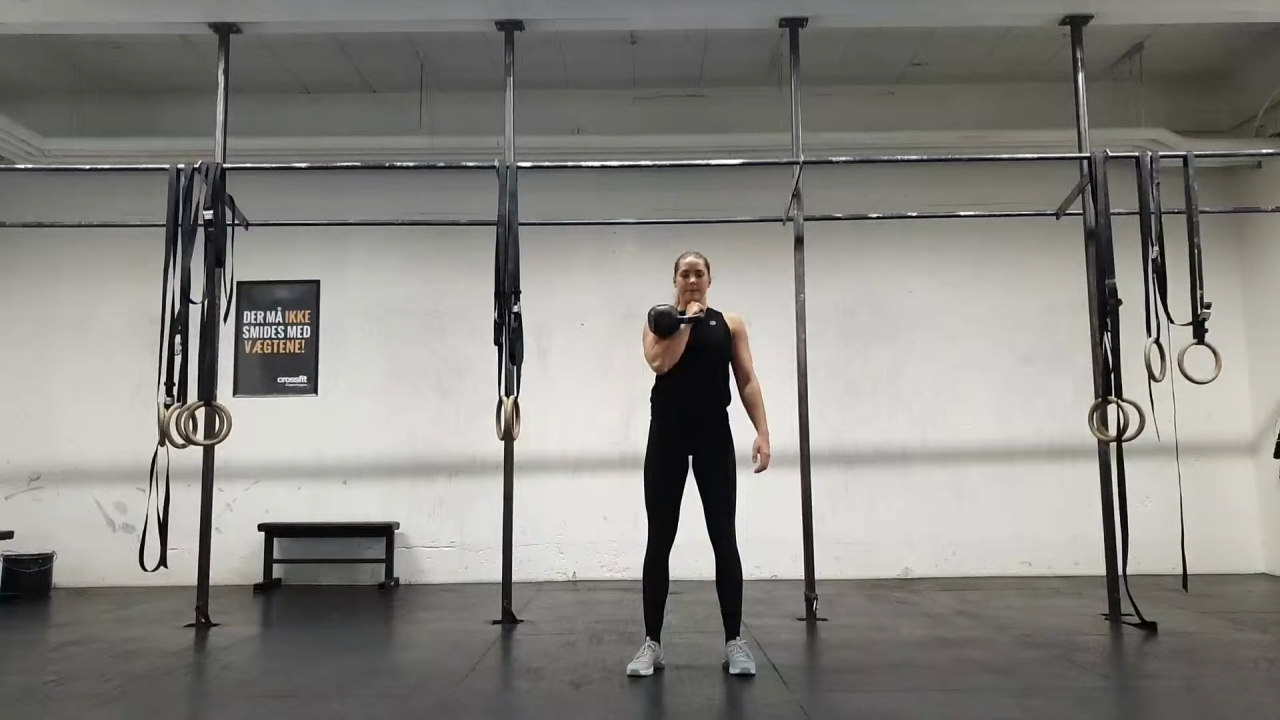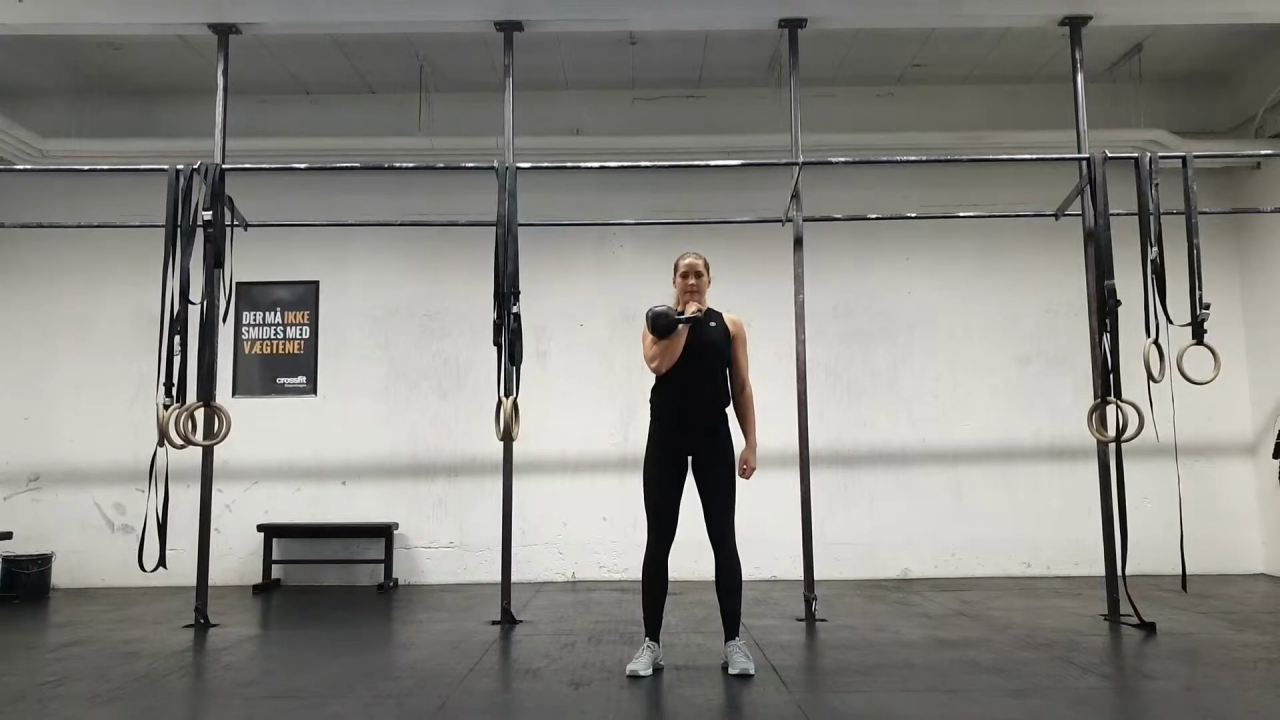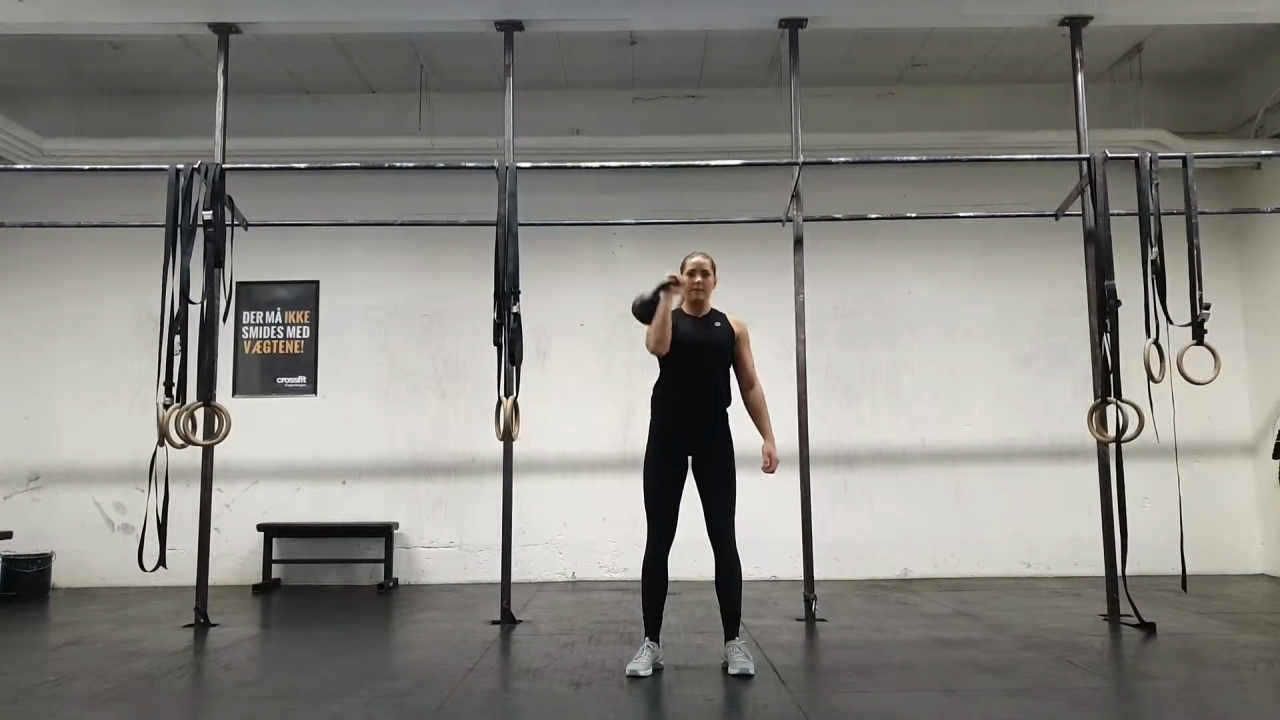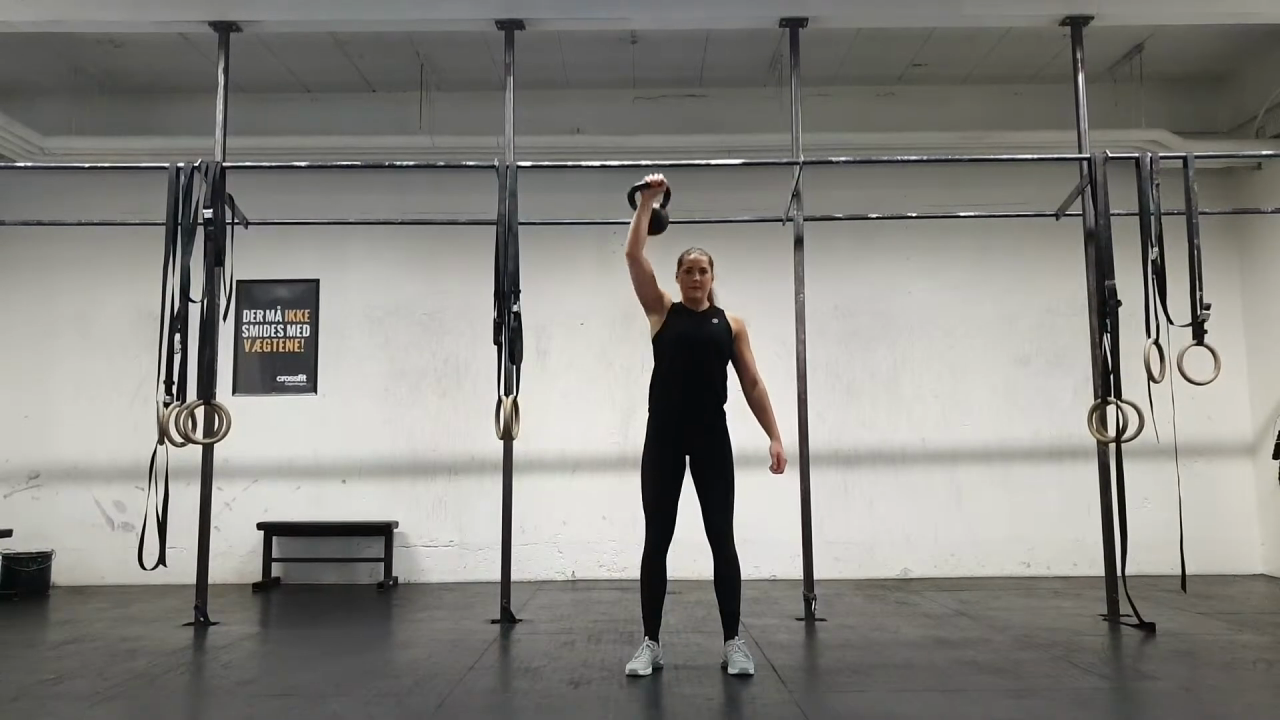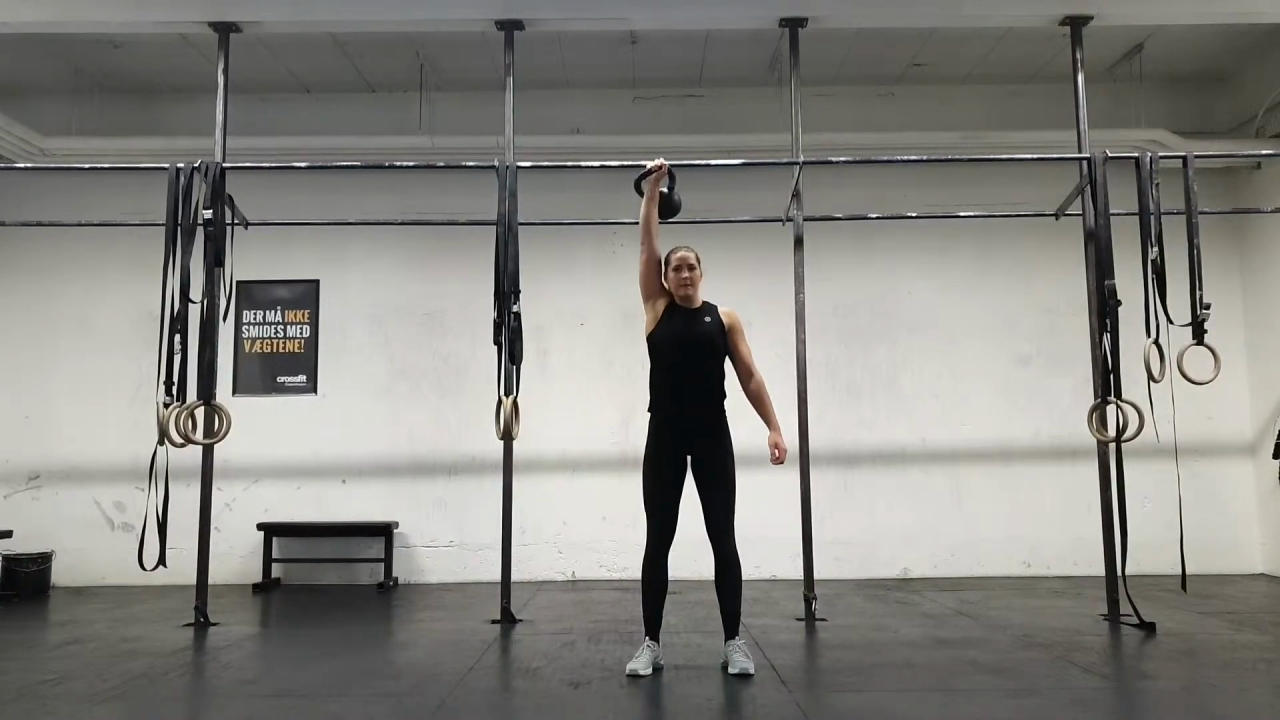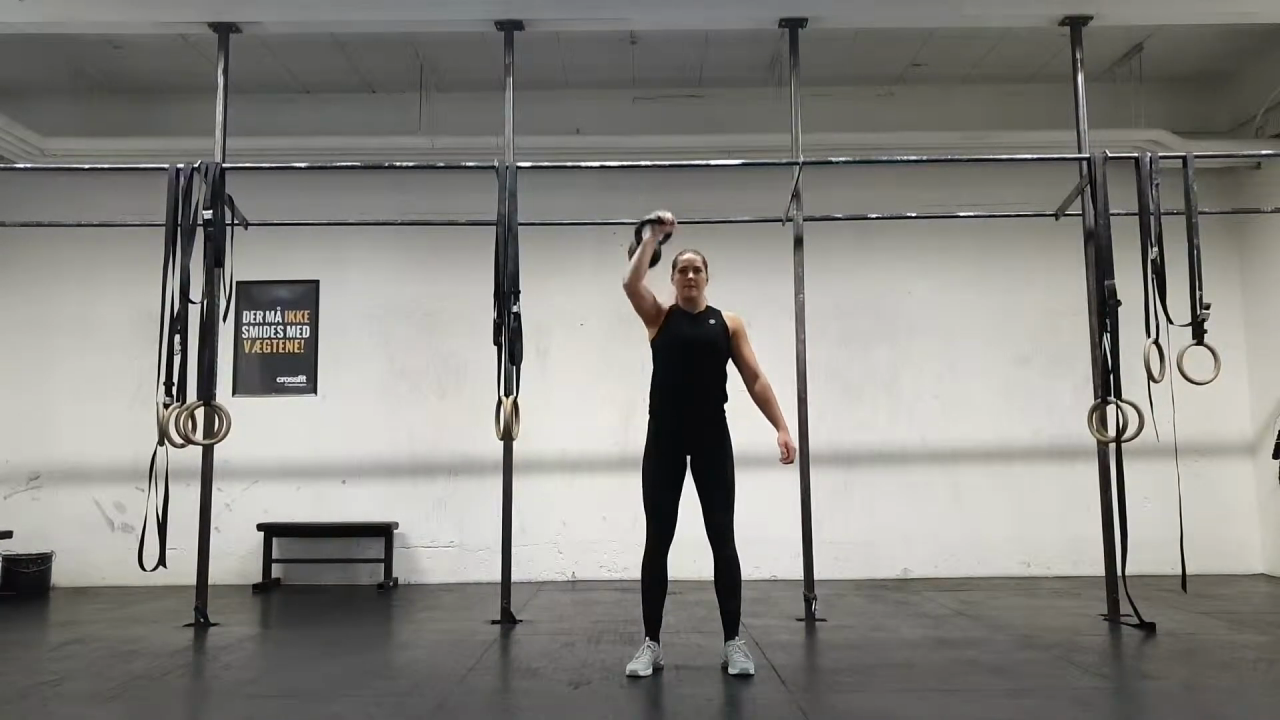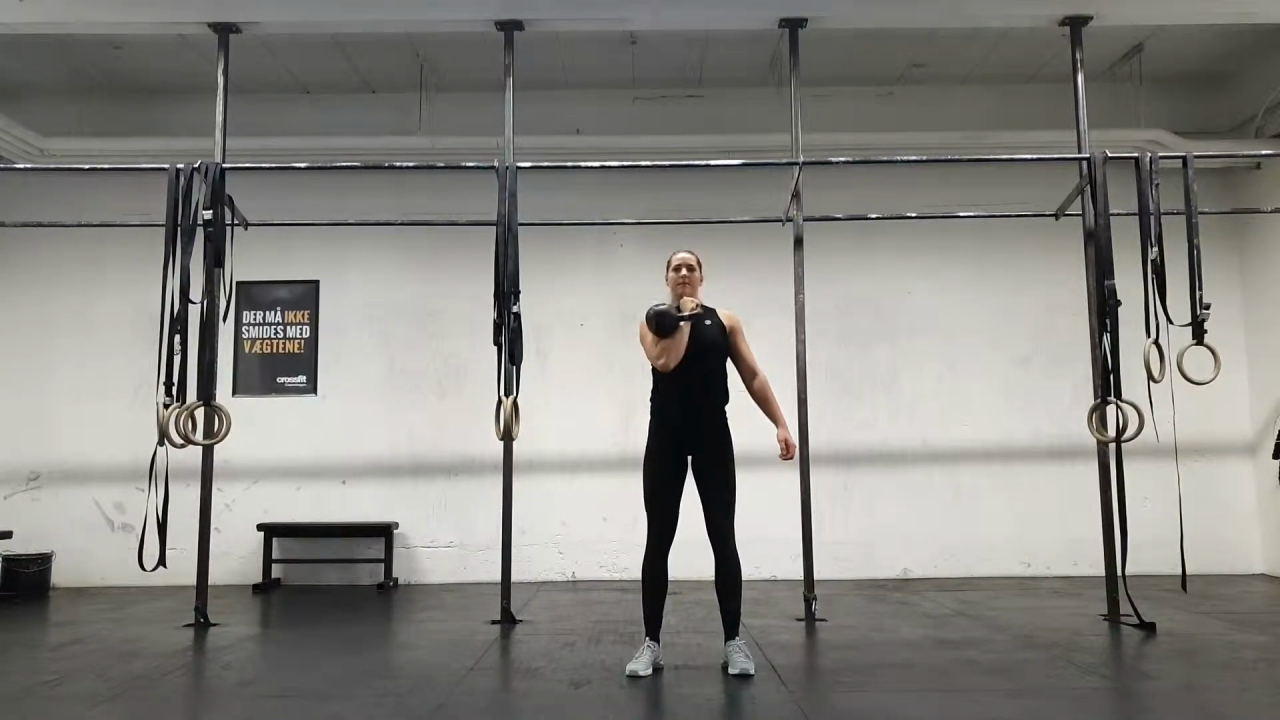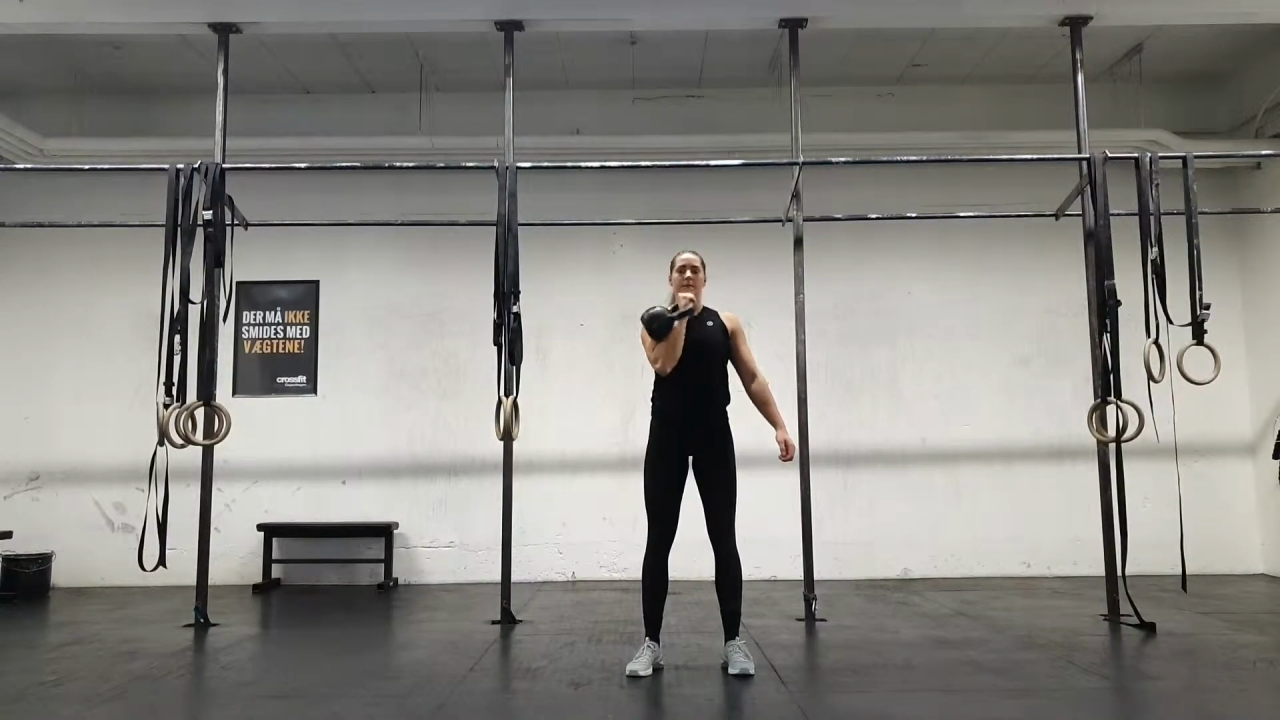
dt=0.5s
person 1, frame 1
left shoulder: (730, 324)
left elbow: (747, 380)
right elbow: (660, 363)
left wrist: (762, 432)
right wrist: (686, 319)
left hip: (714, 436)
right hip: (667, 435)
left knee: (724, 538)
right knee: (659, 540)
left ankle: (734, 641)
right ankle: (652, 643)
person 1, frame 2
left shoulder: (730, 324)
left elbow: (742, 387)
right elbow: (659, 364)
left wrist: (750, 442)
right wrist: (685, 321)
left hip: (714, 437)
right hip: (666, 436)
left knee: (724, 539)
right knee: (658, 540)
left ankle: (733, 642)
right ankle: (651, 643)
person 1, frame 3
left shoulder: (732, 326)
right shoulder: (666, 319)
left elbow: (750, 385)
right elbow: (656, 346)
left wrist: (768, 437)
right wrist: (668, 297)
left hip: (713, 437)
right hip: (666, 435)
left knee: (723, 539)
right knee: (658, 540)
left ankle: (733, 642)
right ankle: (651, 644)
person 1, frame 4
left shoulder: (731, 323)
right shoulder: (662, 312)
left elbow: (752, 383)
right elbow: (633, 255)
left wrist: (774, 437)
right wrist: (646, 202)
left hip: (711, 438)
right hip: (664, 436)
left knee: (722, 539)
right knee: (656, 541)
left ankle: (733, 641)
right ankle: (650, 643)
person 1, frame 5
left shoulder: (725, 319)
right shoulder: (656, 307)
left elbow: (750, 377)
right elbow: (647, 243)
left wrist: (773, 428)
right wrist: (652, 188)
left hip: (712, 436)
right hip: (665, 436)
left knee: (723, 539)
right knee: (658, 541)
left ankle: (733, 642)
right ankle: (651, 643)
person 1, frame 6
left shoulder: (728, 322)
right shoulder: (659, 316)
left elbow: (755, 378)
right elbow: (631, 284)
left wrist: (781, 426)
right wrist: (653, 236)
left hip: (711, 437)
right hip: (664, 437)
left knee: (722, 538)
right knee: (657, 540)
left ankle: (732, 642)
right ankle: (651, 643)
person 1, frame 7
left shoulder: (724, 320)
right shoulder: (653, 323)
left elbow: (753, 375)
right elbow: (666, 362)
left wrist: (780, 424)
right wrist: (683, 319)
left hip: (712, 435)
right hip: (666, 435)
left knee: (723, 538)
right knee: (658, 540)
left ankle: (733, 642)
right ankle: (651, 643)
person 1, frame 8
left shoulder: (727, 322)
left elbow: (752, 378)
right elbow: (663, 366)
left wrist: (780, 426)
right wrist: (680, 317)
left hip: (714, 435)
right hip: (667, 435)
left knee: (724, 539)
right knee: (658, 540)
left ankle: (733, 642)
right ankle: (651, 643)
